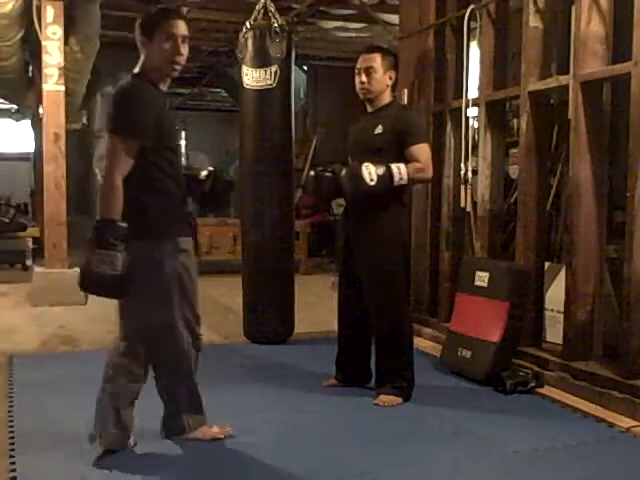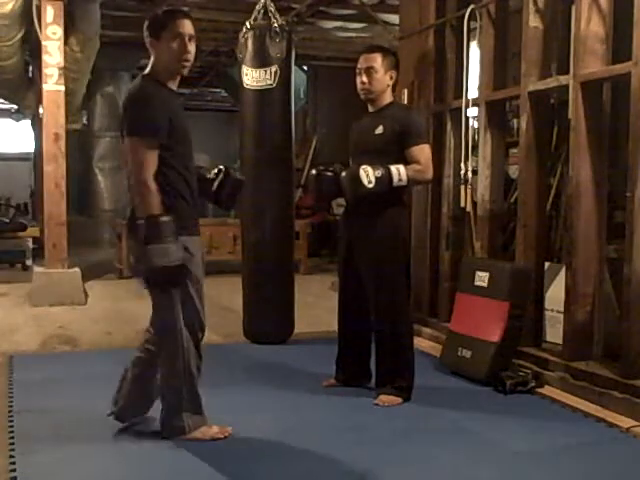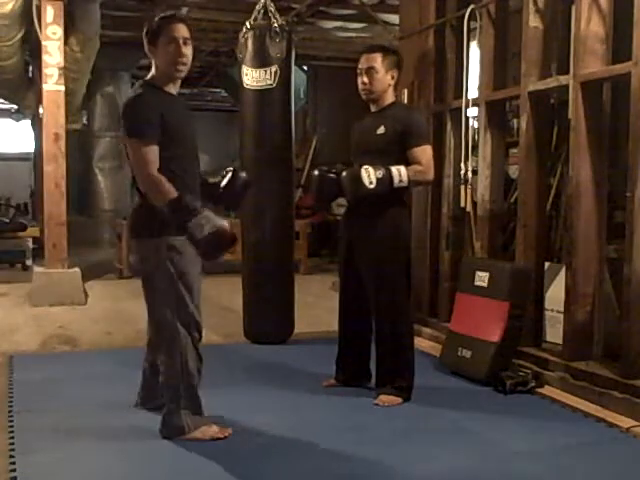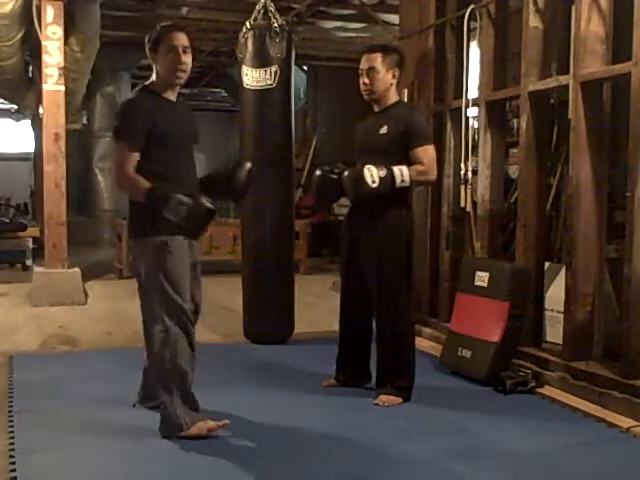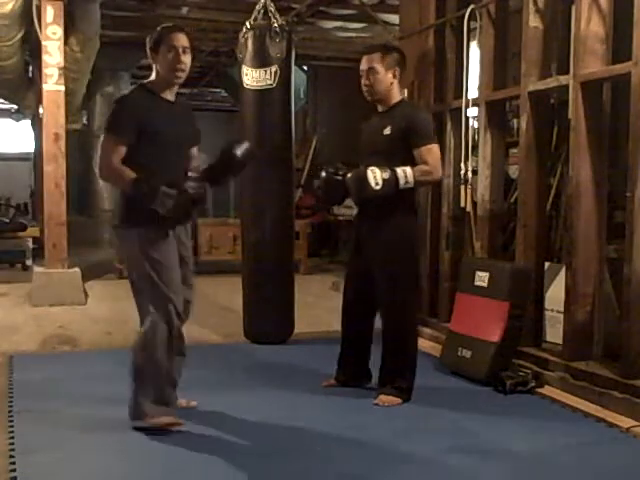
dt=0.2s
person 1, frame 1
left shoulder: (148, 96)
right shoulder: (137, 98)
right elbow: (114, 174)
left wrist: (192, 185)
right wrist: (107, 237)
left hip: (152, 235)
right hip: (160, 237)
left knee: (138, 335)
right knee: (178, 329)
left ankle: (112, 425)
right ankle: (185, 420)
person 1, frame 2
left shoulder: (164, 96)
right shoulder: (148, 98)
right elbow: (142, 178)
left wrist: (204, 184)
right wrist: (159, 238)
left hip: (174, 230)
right hip: (167, 233)
left knee: (166, 322)
right knee: (184, 325)
left ankle: (131, 401)
right ankle: (182, 420)
person 1, frame 3
left shoulder: (176, 104)
right shoulder: (143, 104)
right elbow: (148, 176)
right wrist: (193, 215)
left hip: (182, 229)
right hip: (163, 231)
left knee: (169, 319)
right knee: (181, 323)
left ankle: (155, 393)
right ankle: (184, 418)
person 1, frame 4
left shoulder: (184, 113)
right shoulder: (138, 109)
right elbow: (123, 175)
right wrist: (167, 203)
left hip: (181, 228)
right hip: (155, 231)
left knee: (183, 312)
right knee: (173, 318)
left ankle: (154, 391)
right ankle: (180, 414)
person 1, frame 5
left shoulder: (185, 113)
right shoulder: (132, 105)
right elbow: (108, 167)
left wrist: (216, 171)
right wrist: (149, 192)
left hip: (177, 224)
right hip: (143, 225)
left knee: (176, 310)
right knee: (163, 312)
left ankle: (161, 391)
right ankle: (147, 404)
person 2, frame 1
left shoulder: (404, 119)
right shoulder: (358, 126)
left elbow: (424, 169)
left wrist: (384, 173)
right wrist: (335, 183)
left hip: (387, 221)
right hip: (355, 219)
left knee: (389, 303)
right knee: (351, 300)
left ankle: (397, 383)
right ankle: (351, 371)
person 2, frame 2
left shoulder: (405, 119)
right shoulder: (359, 126)
left elbow: (425, 170)
left wrist: (383, 174)
right wrist: (337, 182)
left hip: (387, 222)
right hip: (355, 219)
left knee: (389, 304)
right knee: (352, 301)
left ankle: (396, 383)
right ankle: (351, 371)
person 2, frame 3
left shoulder: (407, 119)
right shoulder: (361, 125)
left elbow: (425, 171)
left wrist: (384, 175)
right wrist: (339, 181)
left hip: (388, 222)
right hip: (356, 219)
left knee: (390, 304)
right knee: (352, 301)
left ankle: (397, 383)
right ankle: (351, 371)
person 2, frame 4
left shoulder: (410, 119)
right shoulder: (364, 124)
left elbow: (428, 171)
left wrist: (386, 175)
right wrist: (339, 181)
left hip: (391, 222)
right hip: (359, 220)
left knee: (391, 304)
right knee: (353, 301)
left ankle: (397, 383)
right ankle: (351, 371)
person 2, frame 5
left shoulder: (413, 118)
right shoulder: (371, 124)
left elbow: (432, 171)
left wrist: (389, 177)
right wrist: (347, 183)
left hip: (397, 223)
right hip: (367, 221)
left knee: (397, 304)
right knee: (356, 300)
left ankle: (397, 384)
right ankle: (352, 371)
